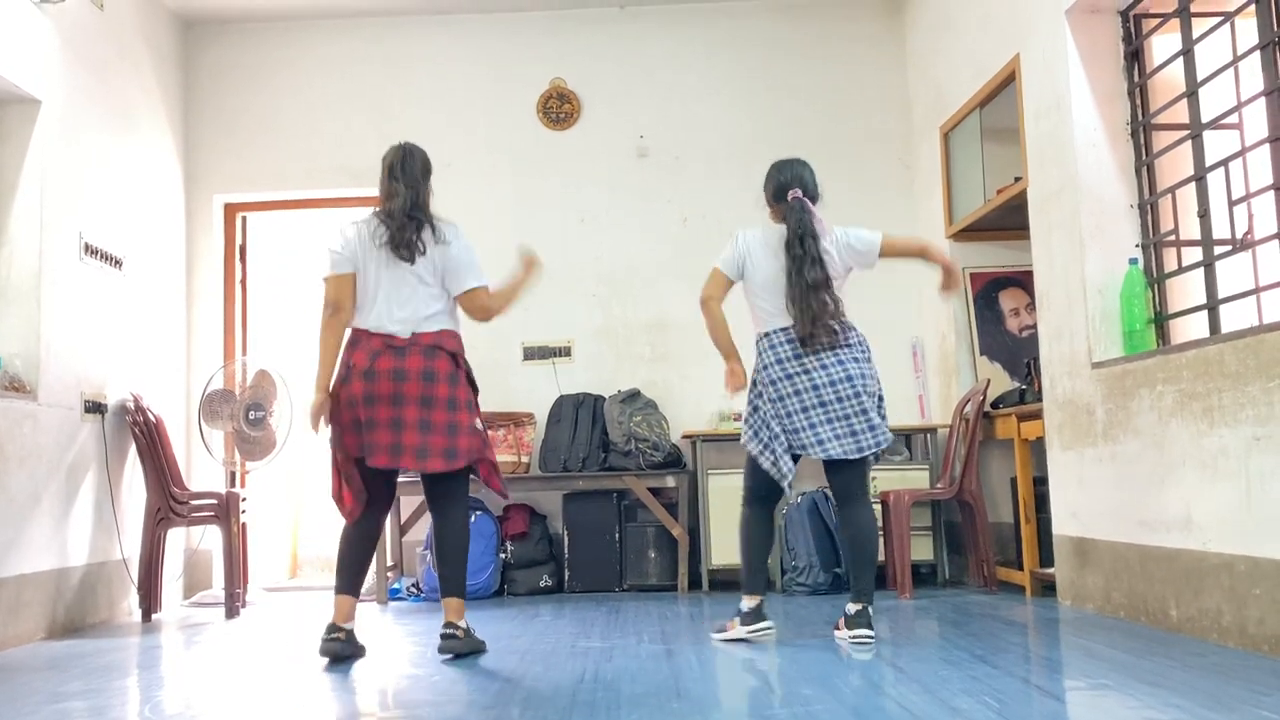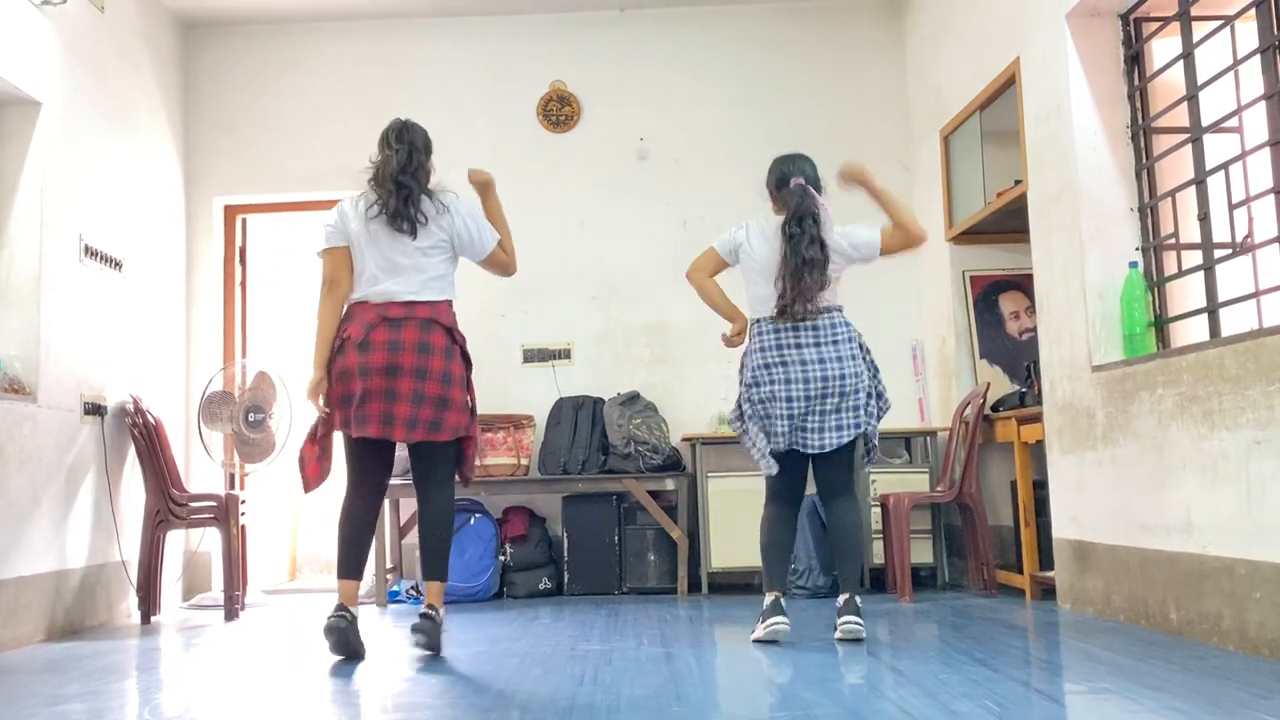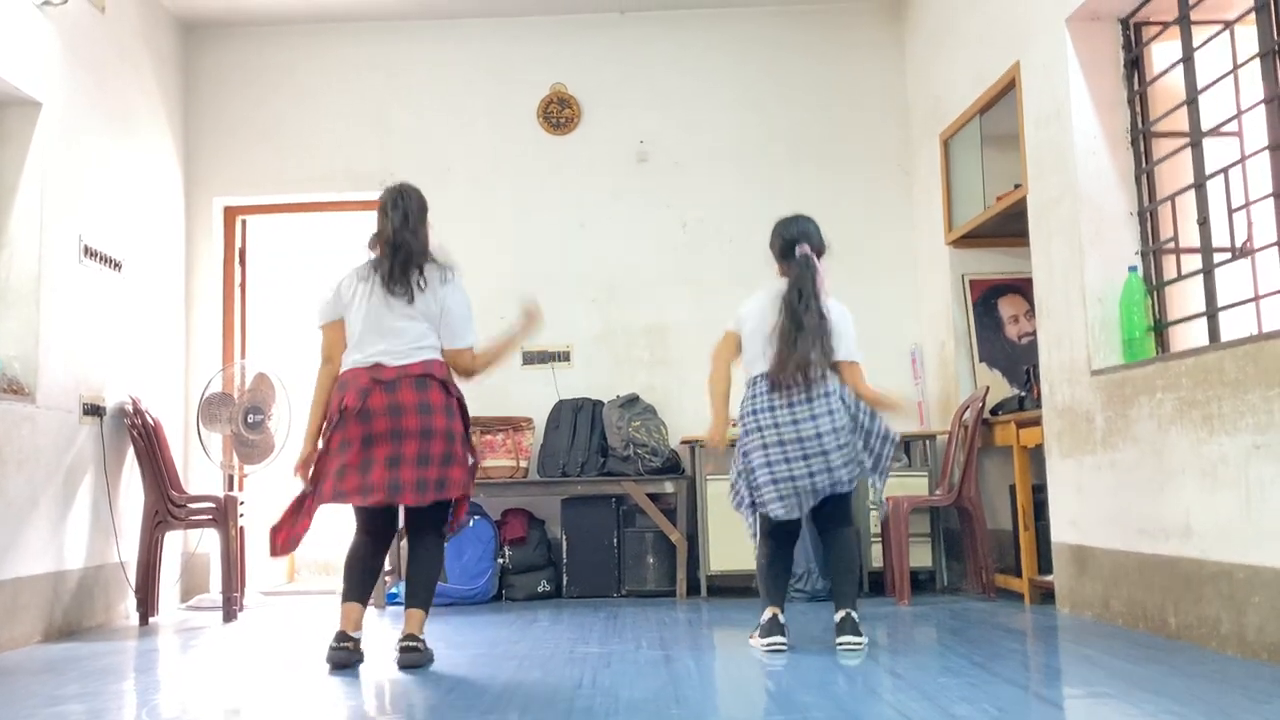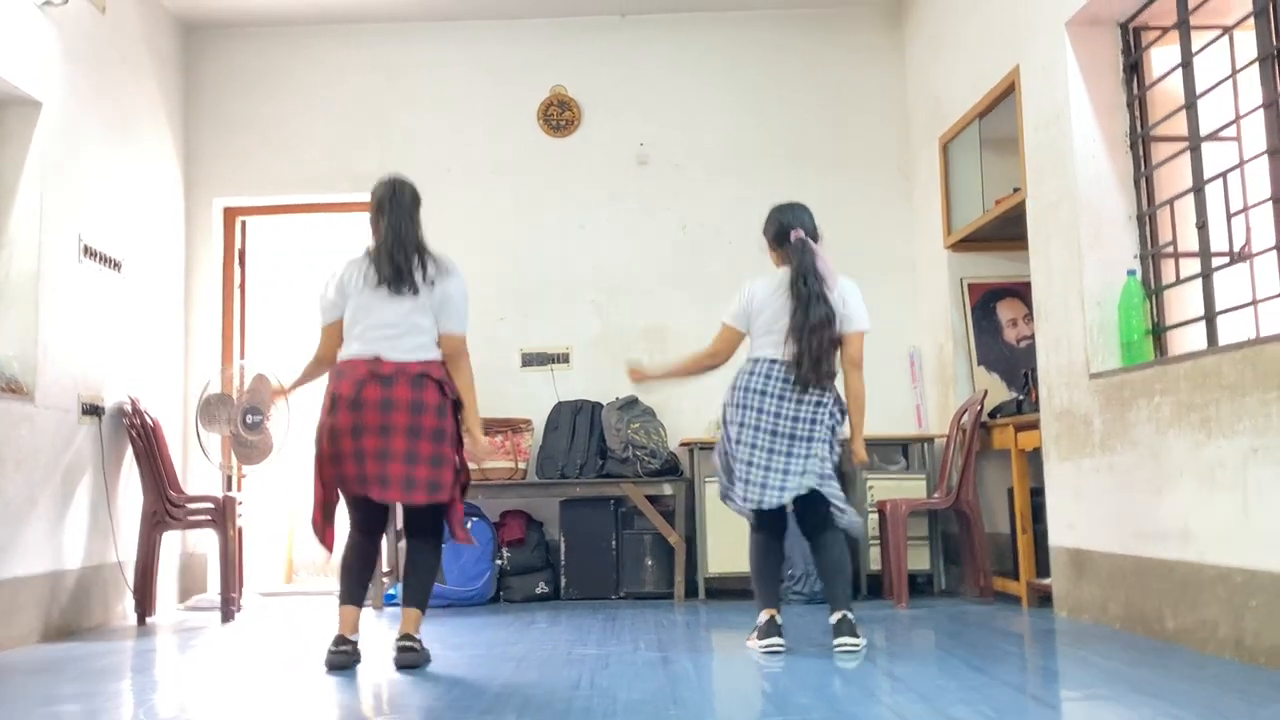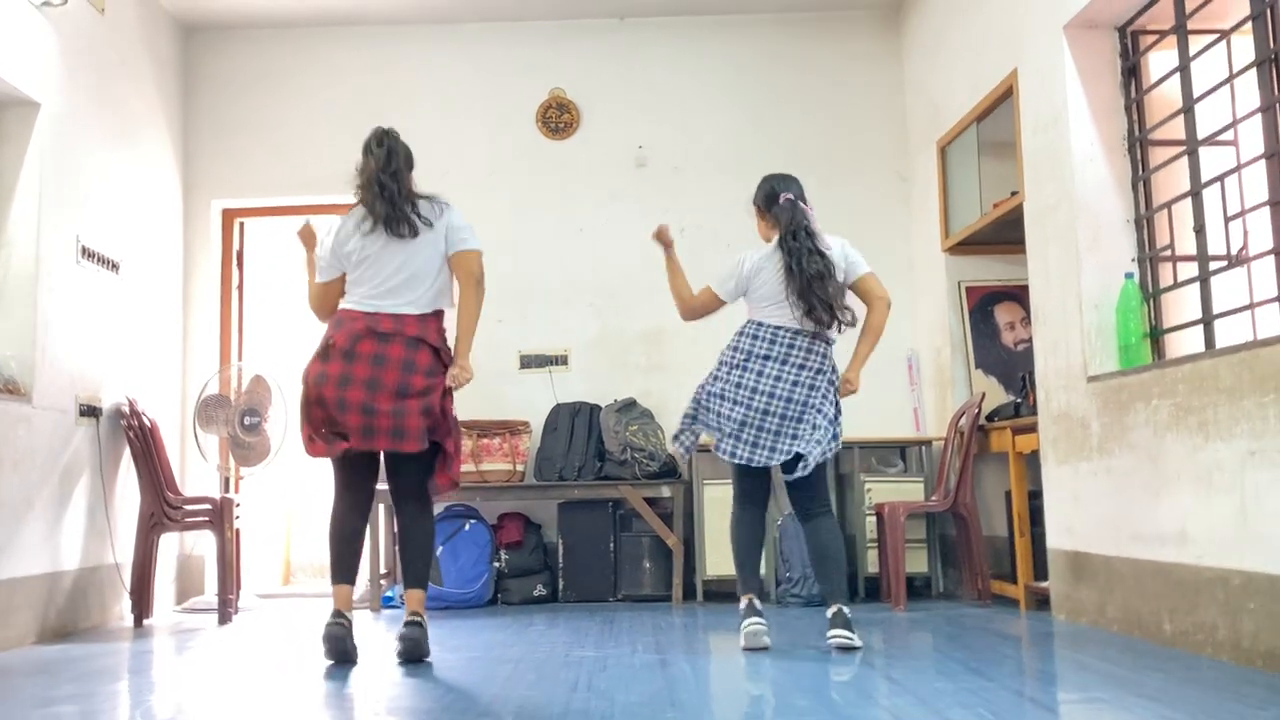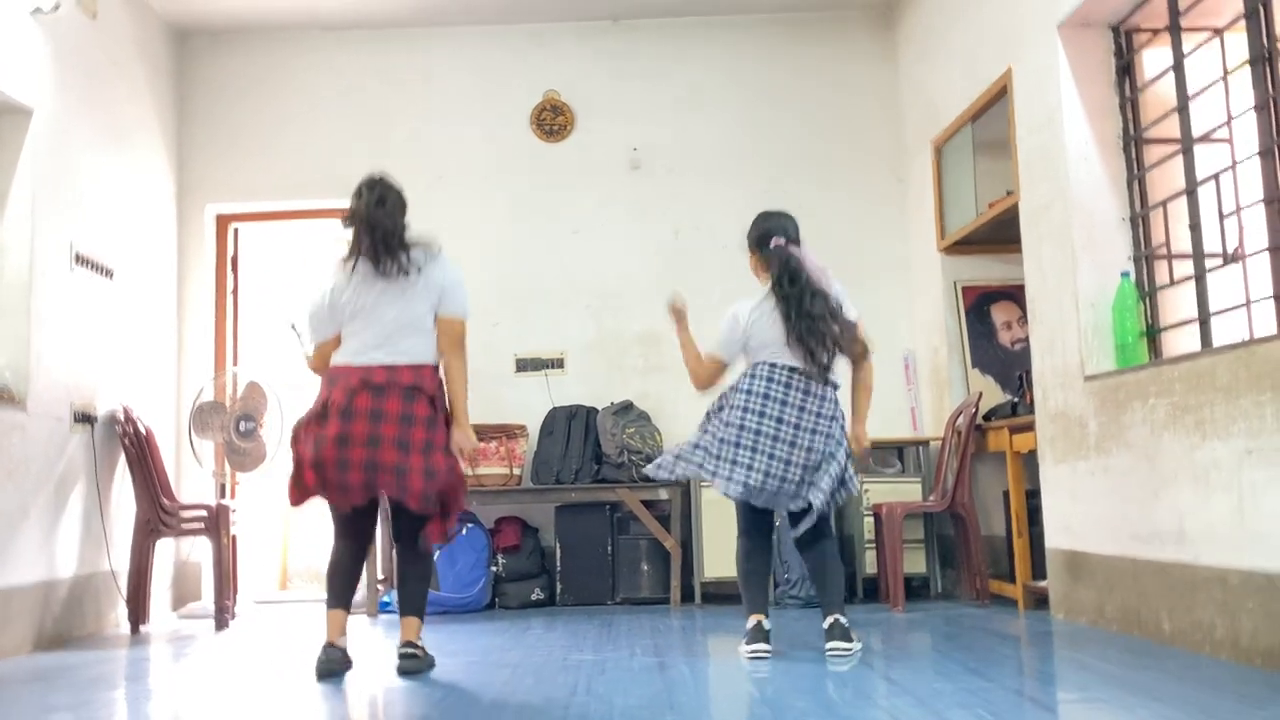
dt=0.2s
person 1, frame 1
left shoulder: (352, 236)
right shoulder: (447, 236)
left elbow: (337, 311)
right elbow: (482, 308)
left wrist: (323, 386)
right wrist: (523, 278)
left hip: (368, 369)
right hip: (433, 370)
left knee: (368, 504)
right knee: (448, 501)
left ankle: (341, 626)
right ankle: (454, 624)
person 1, frame 2
left shoulder: (348, 212)
right shoulder: (450, 208)
left elbow: (333, 290)
right elbow: (506, 264)
left wrist: (320, 366)
right wrist: (488, 193)
left hip: (364, 347)
right hip: (429, 347)
left knee: (365, 486)
right knee: (434, 485)
left ankle: (345, 608)
right ankle: (431, 609)
person 1, frame 3
left shoulder: (349, 283)
right shoulder: (443, 282)
left elbow: (330, 362)
right elbow: (464, 365)
left wrist: (311, 438)
right wrist: (516, 335)
left hip: (361, 408)
right hip: (425, 403)
left knee: (373, 531)
right knee: (427, 532)
left ankle: (346, 634)
right ankle: (412, 636)
person 1, frame 4
left shoulder: (348, 273)
right shoulder: (443, 274)
left elbow: (328, 352)
right elbow: (454, 353)
left wrist: (290, 384)
right wrist: (472, 418)
left hip: (353, 398)
right hip: (418, 399)
left knee: (364, 528)
right knee: (424, 530)
left ankle: (345, 636)
right ankle: (409, 636)
person 1, frame 5
left shoulder: (347, 226)
right shoulder: (443, 216)
left elbow: (323, 306)
right elbow: (471, 280)
left wrist: (312, 252)
right wrist: (462, 354)
left hip: (351, 356)
right hip: (413, 358)
left knee: (352, 492)
right knee: (413, 496)
left ankle: (340, 615)
right ankle: (414, 616)
person 1, frame 6
left shoulder: (340, 277)
right shoulder: (435, 264)
left elbow: (322, 362)
right elbow: (452, 348)
right wrist: (461, 421)
left hip: (350, 407)
right hip: (411, 406)
left knee: (352, 536)
right knee: (413, 535)
left ankle: (334, 642)
right ankle: (410, 642)
person 2, frame 1
left shoulder: (748, 242)
right shoulder: (839, 239)
left elbow: (710, 299)
right elbow: (918, 247)
left wrist: (732, 360)
right wrist: (948, 266)
left hip: (781, 374)
right hip: (844, 369)
left knee: (759, 497)
right knee: (852, 497)
left ankle: (752, 607)
right ankle: (859, 611)
person 2, frame 2
left shoulder: (749, 234)
right shoulder: (839, 236)
left elbow: (696, 273)
right elbow: (914, 236)
left wrist: (737, 318)
right wrist: (870, 185)
left hip: (771, 364)
right hip: (833, 359)
left knee: (782, 495)
right knee: (839, 491)
left ankle: (773, 601)
right ankle: (849, 599)
person 2, frame 3
left shoulder: (754, 303)
right shoulder: (834, 311)
left elbow: (723, 361)
right elbow: (855, 387)
left wrist: (719, 419)
right wrist: (903, 406)
left hip: (767, 425)
right hip: (825, 422)
left knee: (779, 532)
right knee: (837, 523)
left ankle: (772, 618)
right ankle: (847, 616)
person 2, frame 4
left shoulder: (756, 291)
right shoulder: (843, 289)
left elbow: (715, 357)
right elbow: (853, 366)
left wrist: (656, 374)
right wrist: (856, 435)
left hip: (755, 404)
right hip: (810, 412)
left knee: (767, 525)
right knee: (822, 523)
left ankle: (769, 619)
right ankle: (843, 618)
person 2, frame 5
left shoulder: (751, 261)
right shoulder: (836, 250)
left elbow: (690, 309)
right elbow: (880, 301)
left wrist: (669, 252)
right wrist: (855, 367)
left hip: (749, 377)
right hip: (808, 387)
left knee: (749, 500)
right knee: (814, 506)
left ankle: (750, 604)
right ankle: (838, 612)
person 2, frame 6
left shoulder: (745, 314)
right shoulder: (827, 295)
left elbow: (703, 379)
right elbow: (861, 359)
left wrist: (683, 327)
right wrist: (858, 424)
left hip: (754, 419)
right hip: (814, 422)
left knee: (754, 533)
right knee: (814, 532)
left ankle: (757, 624)
right ankle: (835, 621)
